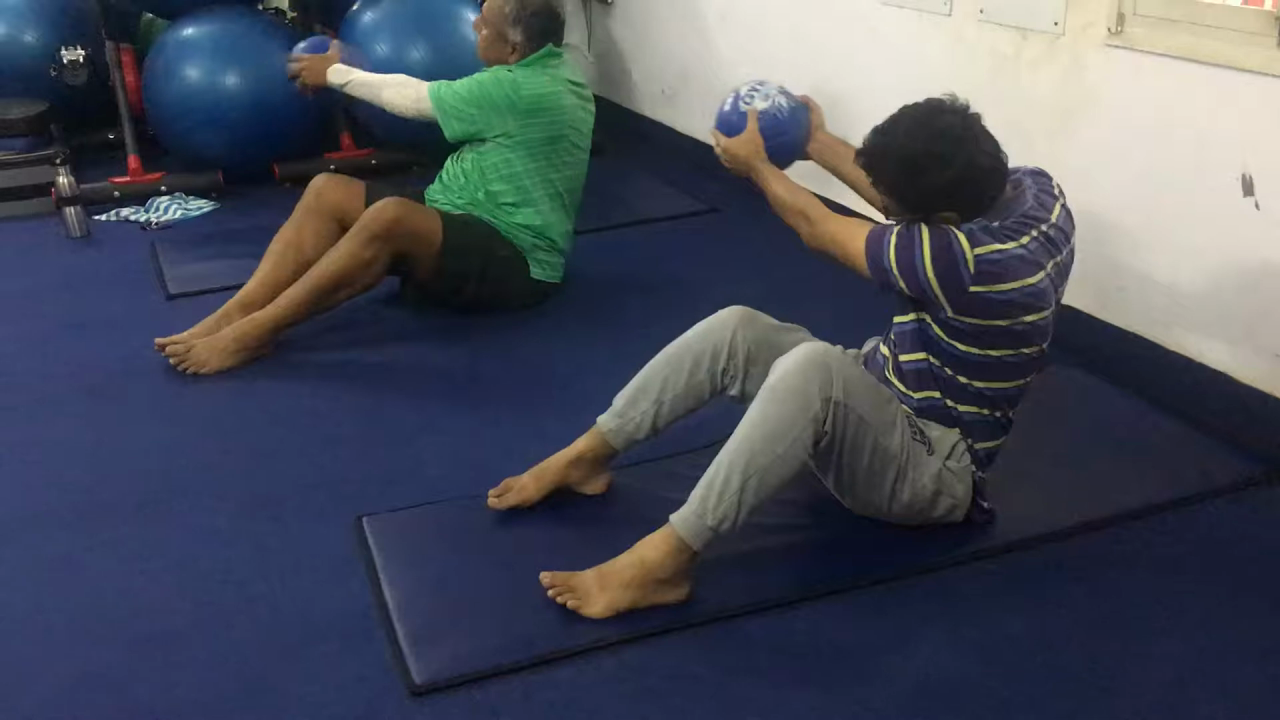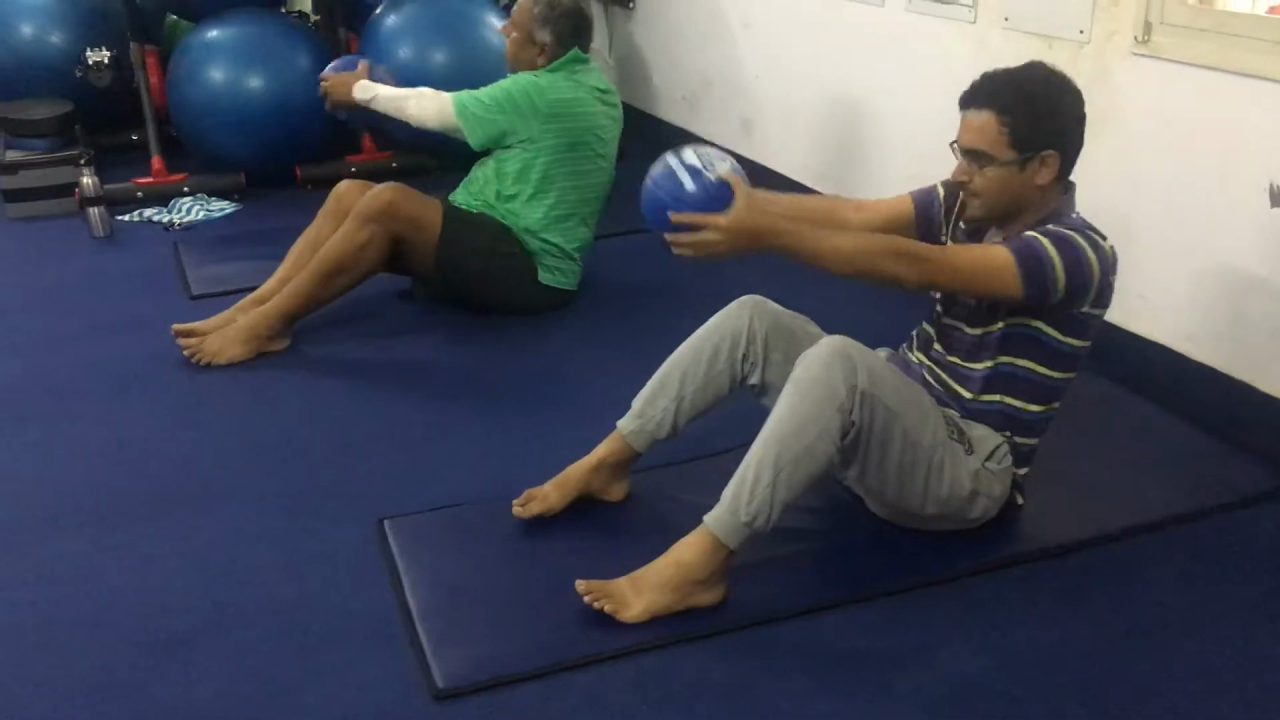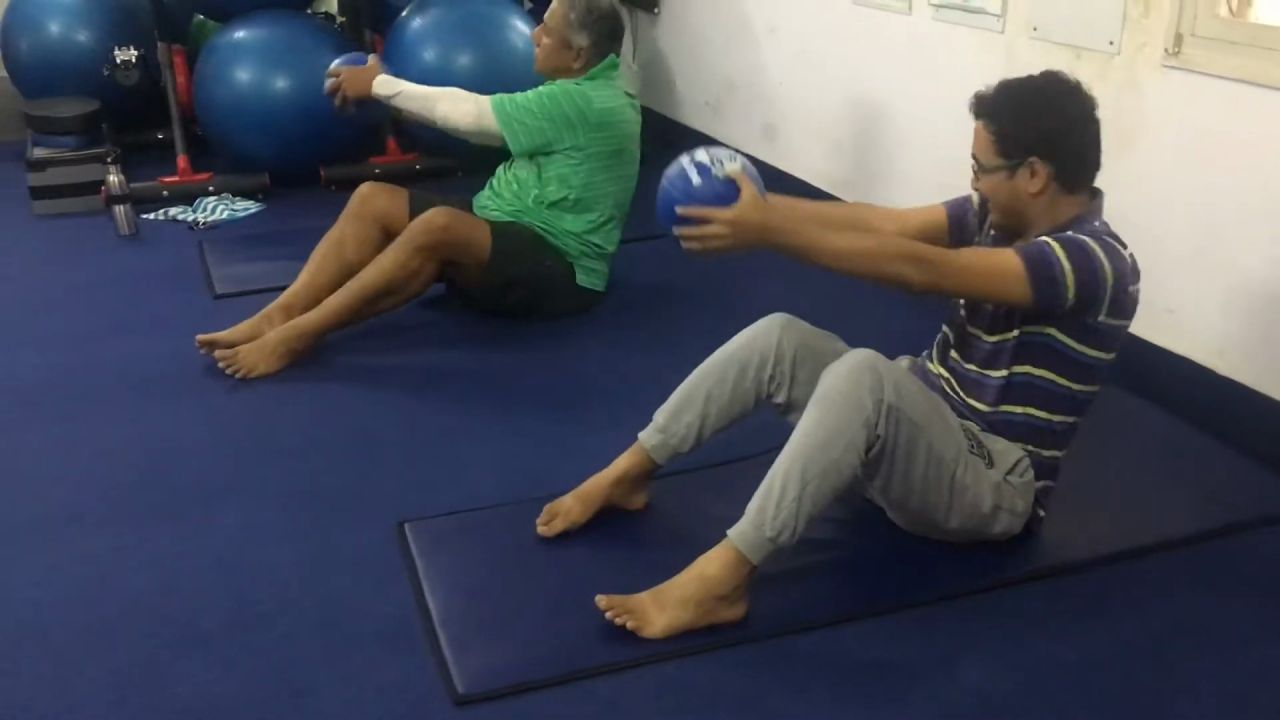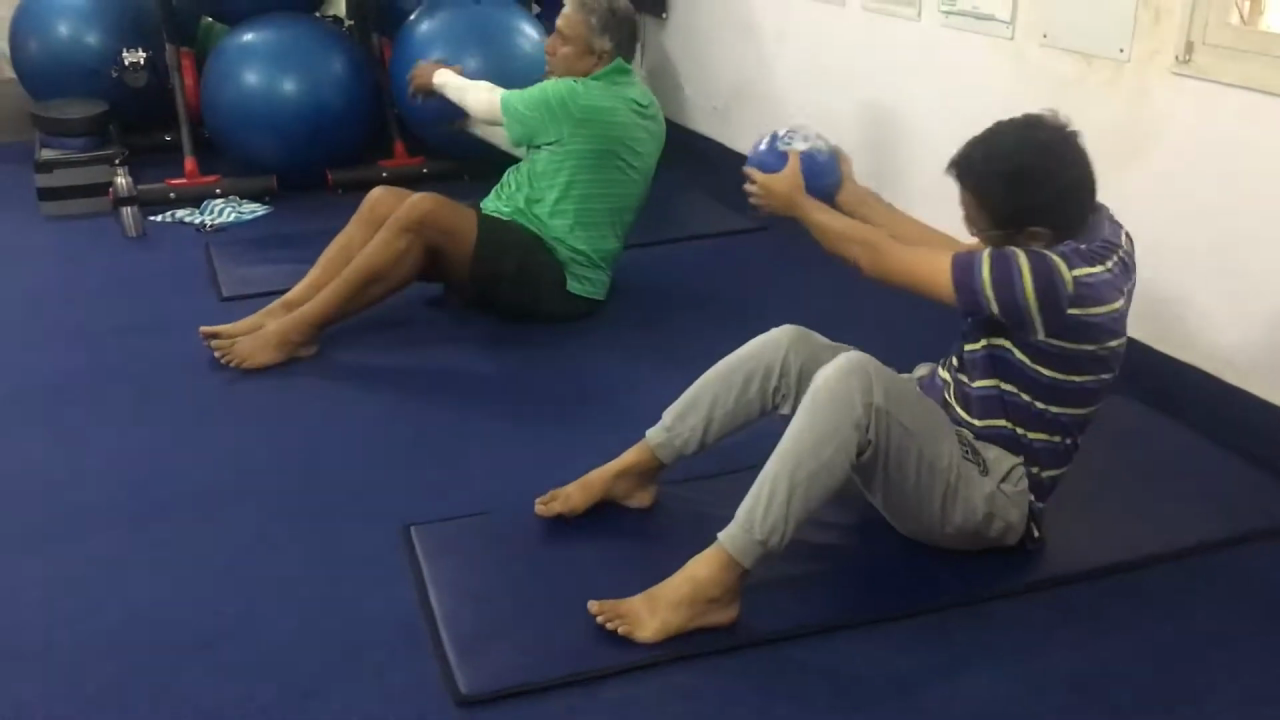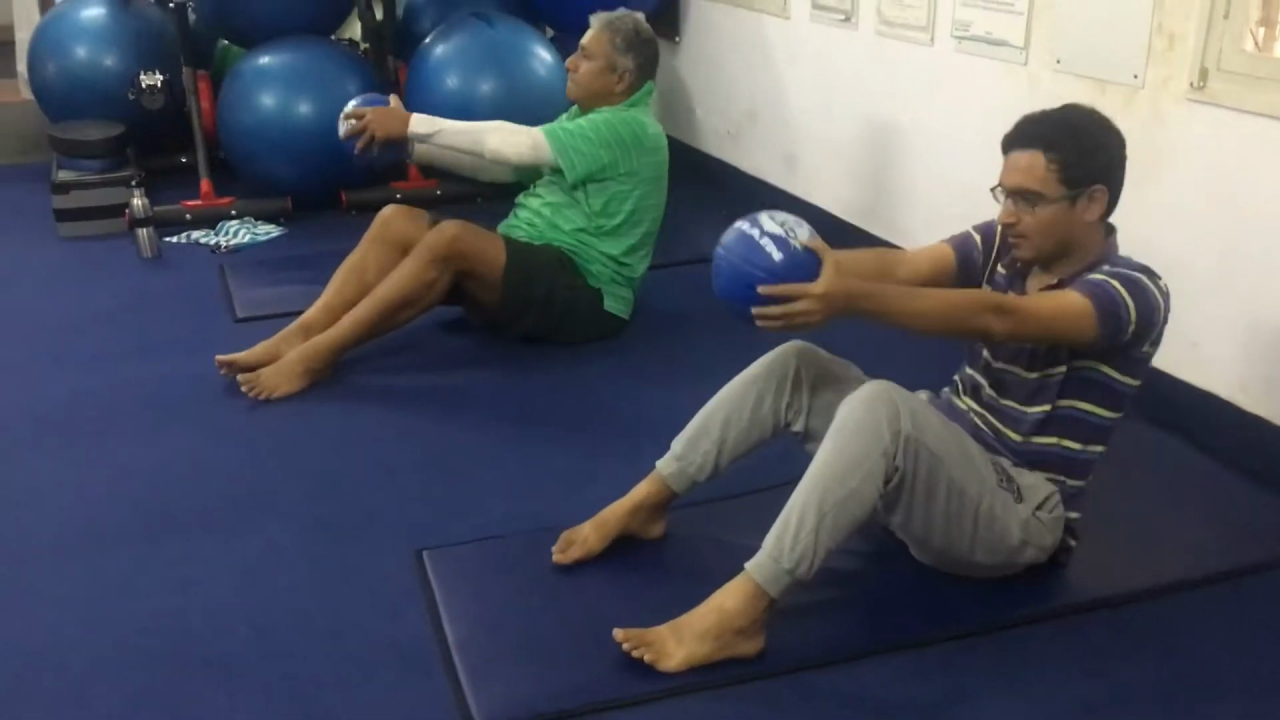
dt=0.5s
person 1, frame 1
left shoulder: (960, 259)
right shoulder: (1033, 189)
left elbow: (818, 226)
right elbow: (911, 193)
left wrist: (757, 163)
right wrist: (819, 143)
left hip: (932, 470)
left knee: (811, 366)
right knee: (737, 329)
left ankle: (665, 560)
right ankle: (585, 457)
person 1, frame 2
left shoulder: (1077, 254)
right shoulder: (964, 202)
left elbow: (909, 265)
right elbow: (853, 217)
left wrist: (763, 235)
right wrist: (745, 207)
left hip: (966, 466)
right hip: (899, 408)
left knee: (836, 360)
right knee: (751, 319)
left ankle: (700, 562)
right ankle: (607, 463)
person 1, frame 3
left shoulder: (1097, 264)
right shoulder: (998, 214)
left elbow: (925, 269)
right elbow: (885, 226)
left wrist: (771, 234)
right wrist: (761, 208)
left hip: (988, 482)
right hip: (920, 423)
left knee: (862, 374)
right knee: (778, 337)
left ankle: (723, 578)
right ankle: (625, 475)
person 1, frame 4
left shoulder: (1046, 274)
right shoulder: (1086, 227)
left elbow: (882, 259)
right elbow: (954, 257)
left wrist: (798, 201)
right wrist: (851, 194)
left hip: (989, 494)
left knee: (853, 376)
right knee: (789, 348)
left ankle: (714, 582)
right ankle: (633, 470)
person 1, frame 5
left shoulder: (1136, 297)
right shoulder: (1005, 244)
left elbow: (996, 317)
right elbow: (902, 267)
left wrist: (850, 298)
right wrist: (813, 265)
left hip: (1014, 513)
right hip: (944, 450)
left knee: (878, 408)
right knee: (794, 364)
left ankle: (740, 611)
right ankle: (643, 504)
person 2, frame 1
left shoulder: (516, 89)
right shoulder: (545, 71)
left elbow: (415, 99)
left wrist: (333, 72)
left hip: (512, 263)
left knee: (390, 217)
right knee: (327, 192)
left ankle: (254, 333)
right ankle: (236, 314)
person 2, frame 2
left shoulder: (538, 93)
right shoulder: (581, 80)
left elbow: (440, 112)
right elbow: (467, 115)
left wrist: (360, 88)
right wrist: (387, 93)
left hip: (529, 268)
right hip: (501, 235)
left knee: (387, 202)
right knee: (350, 195)
left ankle: (266, 325)
right ankle: (253, 308)
person 2, frame 3
left shoulder: (581, 104)
right shoulder: (580, 87)
left elbow: (471, 114)
right elbow: (492, 126)
left wrist: (379, 85)
right wrist: (392, 98)
left hip: (556, 271)
left knee: (438, 227)
right knee: (372, 199)
left ankle: (297, 337)
right ankle: (279, 316)
person 2, frame 4
left shoulder: (577, 100)
right shoulder: (633, 98)
left elbow: (489, 105)
left wrist: (438, 77)
right wrist: (470, 122)
left hip: (555, 276)
right hip: (535, 246)
left knee: (424, 211)
right knee: (382, 202)
left ankle: (297, 331)
right ankle: (283, 311)
person 2, frame 5
left shoulder: (625, 130)
right shoulder: (591, 117)
left elbow: (515, 146)
right elbow: (507, 166)
left wrist: (413, 125)
right wrist: (411, 145)
left hip: (581, 296)
right hip: (532, 261)
left knee: (451, 239)
right knee: (395, 222)
left ankle: (317, 356)
right ankle: (299, 336)
